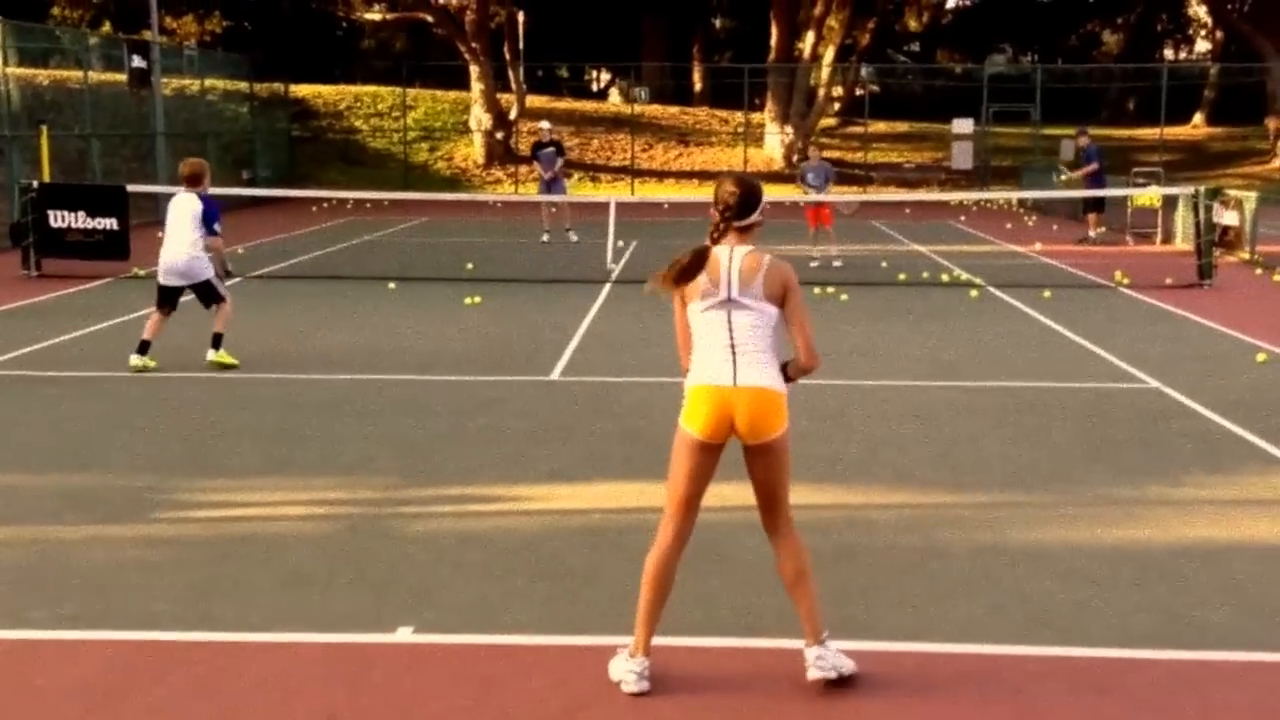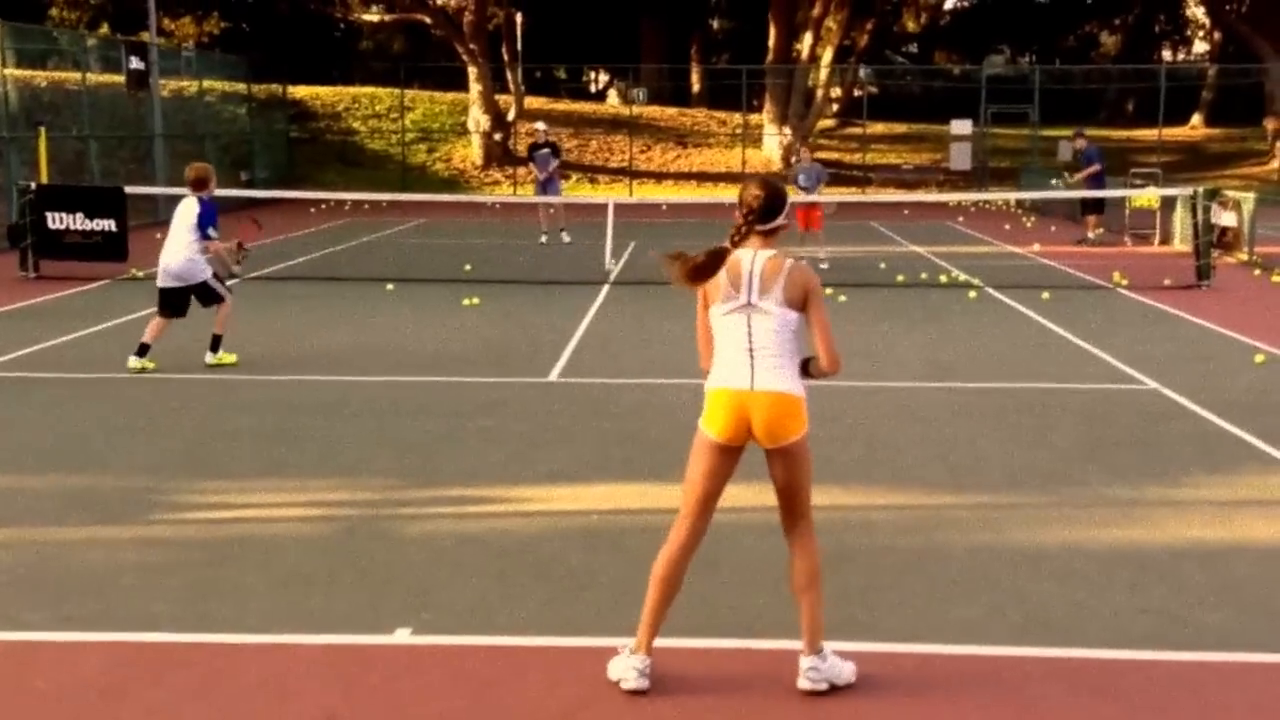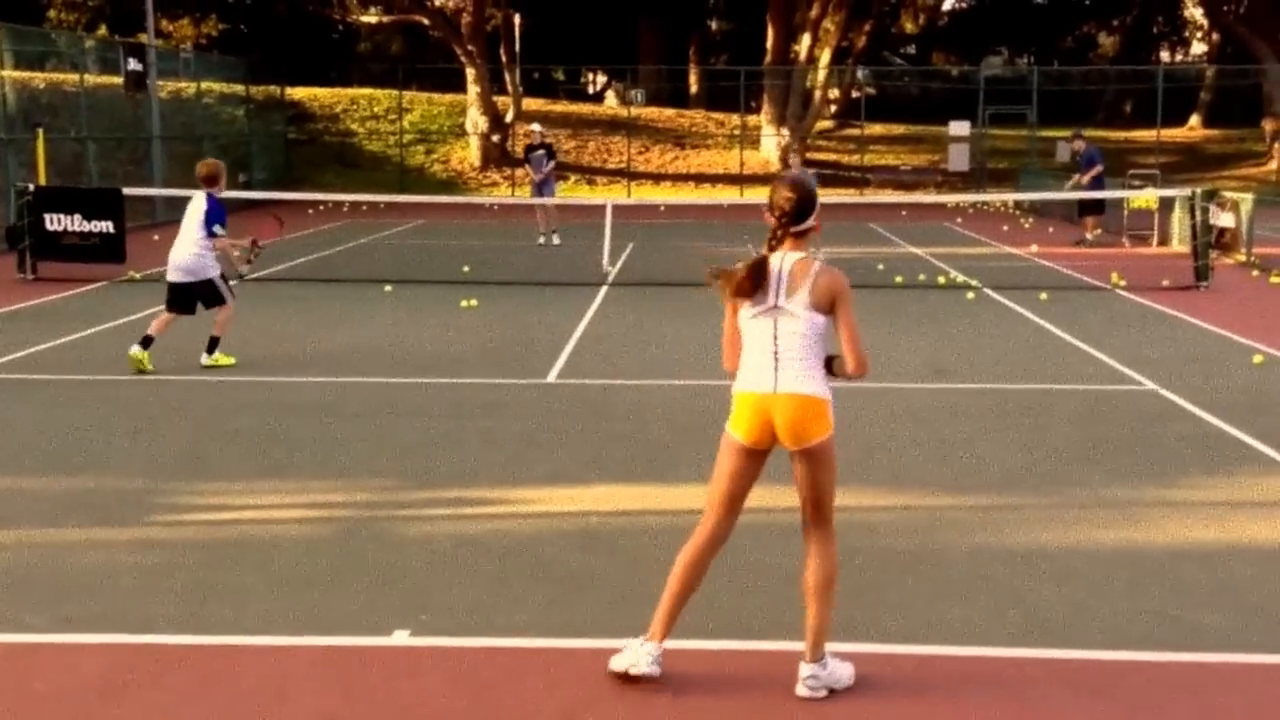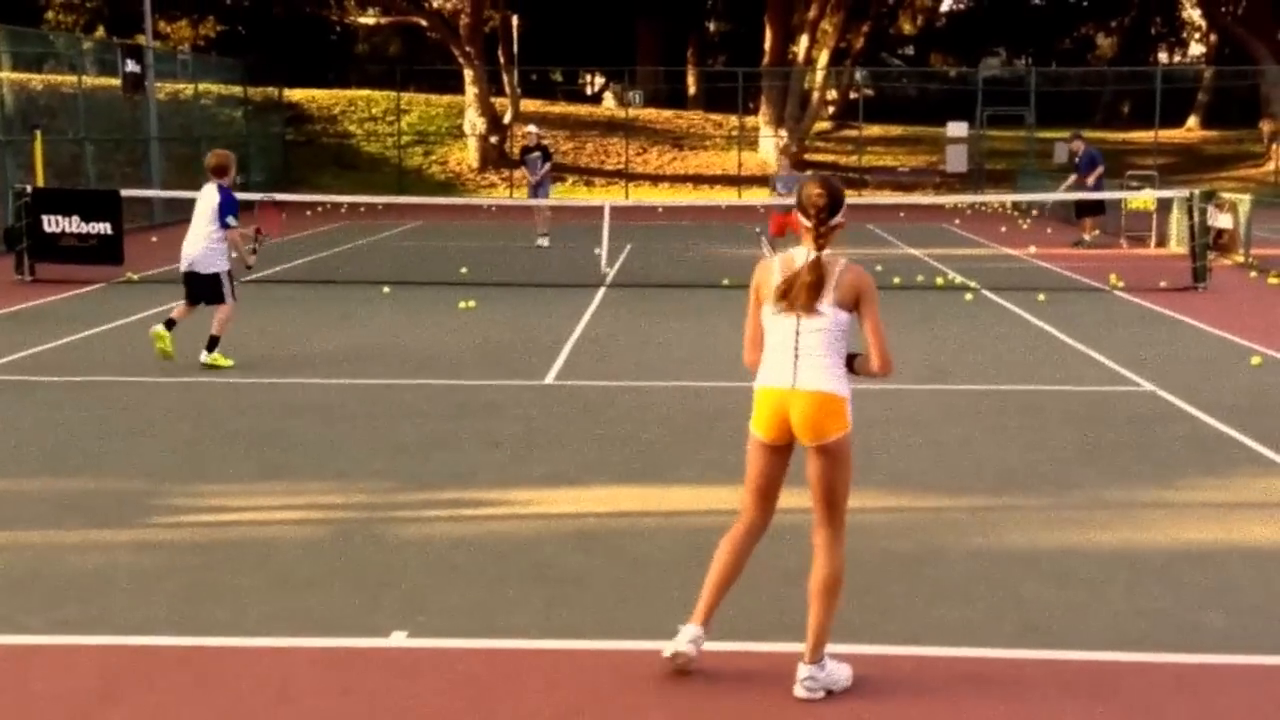
dt=0.1s
person 1, frame 1
left shoulder: (684, 272)
right shoulder: (780, 272)
right elbow: (808, 359)
left hip: (705, 399)
right hip: (765, 400)
left knee: (673, 529)
right knee: (780, 526)
left ankle: (637, 658)
right ankle: (817, 649)
person 1, frame 2
left shoulder: (712, 274)
right shoulder: (803, 277)
right elbow: (830, 363)
left hip: (724, 403)
right hip: (781, 405)
left knee: (685, 531)
right knee: (799, 532)
left ankle: (637, 657)
right ankle: (815, 658)
person 1, frame 3
left shoulder: (739, 275)
right shoulder: (830, 280)
right elbow: (856, 366)
left hip: (750, 405)
right hip: (807, 407)
left knee: (712, 529)
right knee: (819, 534)
left ankle: (650, 647)
right ankle: (815, 663)
person 1, frame 4
left shoulder: (765, 272)
right shoulder: (856, 278)
left elbow: (751, 357)
right elbow: (881, 364)
left hip: (770, 401)
right hip: (825, 405)
left knee: (751, 522)
right knee: (829, 534)
left ankle: (694, 628)
right ankle: (814, 665)
person 2, frame 1
left shoulder: (175, 201)
right shoulder: (207, 204)
right elbow: (215, 242)
right wrist: (223, 262)
left hip: (168, 263)
right hip: (195, 263)
left knee: (162, 312)
right knee: (223, 303)
left ankle: (140, 356)
right ankle: (215, 351)
person 2, frame 2
left shoulder: (184, 204)
right shoulder: (207, 208)
right elbow: (212, 246)
left wrist: (226, 246)
right wrist: (231, 263)
left hip: (167, 266)
right hip: (190, 266)
left knee: (163, 316)
right knee: (225, 301)
left ankle: (139, 357)
right ankle: (214, 353)
person 2, frame 3
left shoulder: (196, 200)
right shoulder: (215, 205)
right elbow: (219, 244)
left wrist: (239, 243)
right wrist: (237, 263)
left hip: (177, 261)
right hip: (200, 262)
left knee: (171, 312)
right knee: (226, 305)
left ankle: (141, 348)
right ankle: (210, 354)
person 2, frame 4
left shoulder: (205, 191)
right shoulder: (227, 197)
right elbow: (230, 234)
left wrist: (245, 232)
right wrist: (246, 257)
left hip: (189, 253)
right hip: (210, 256)
left knee: (191, 303)
right knee: (226, 305)
left ankle: (164, 328)
right ankle: (209, 352)
